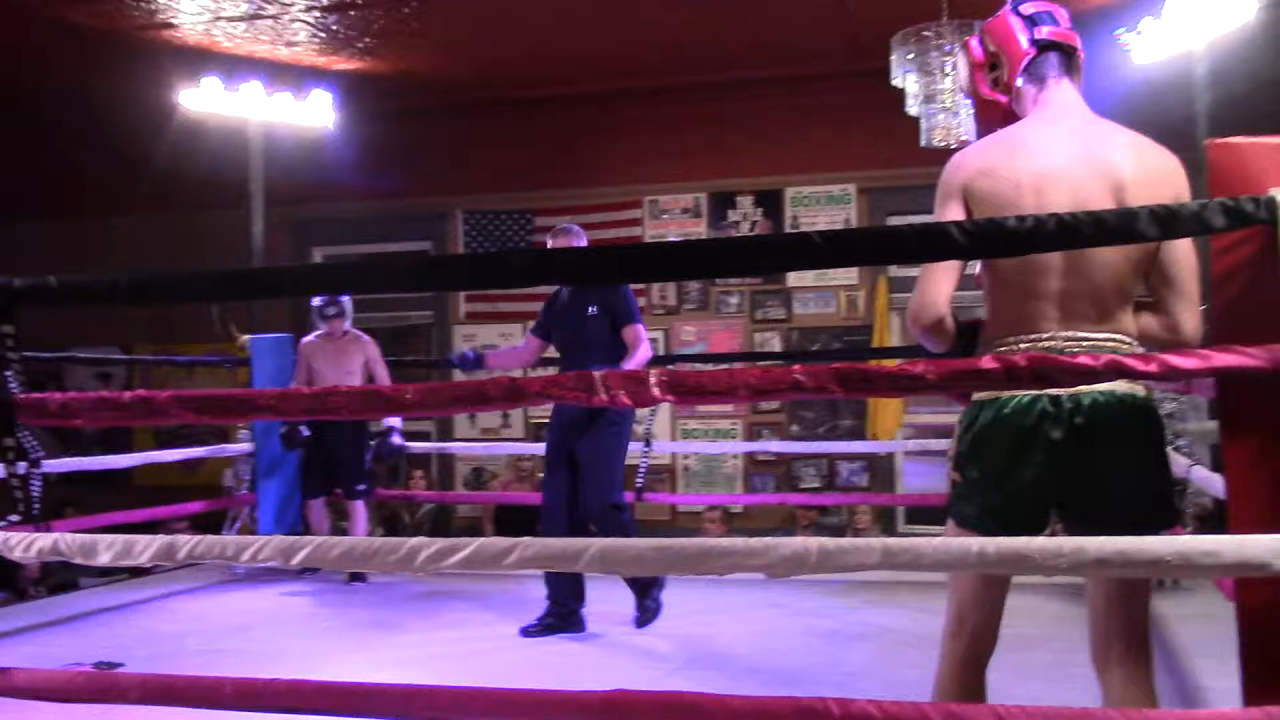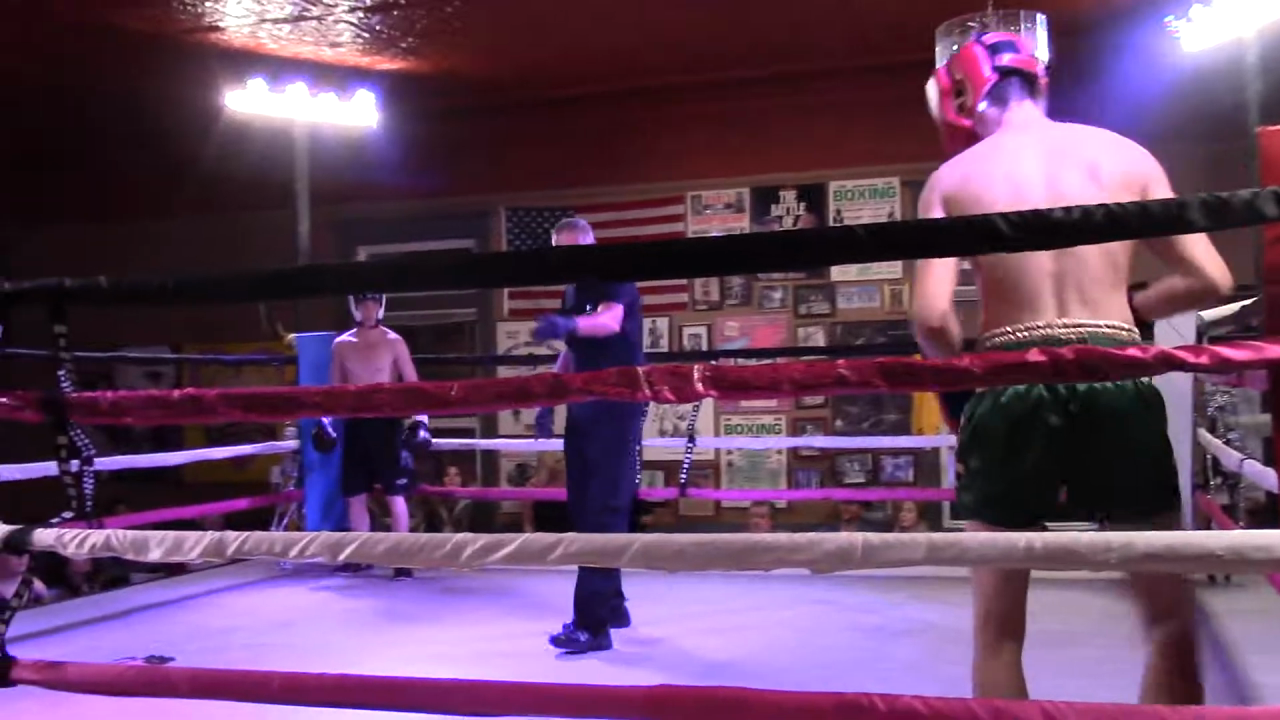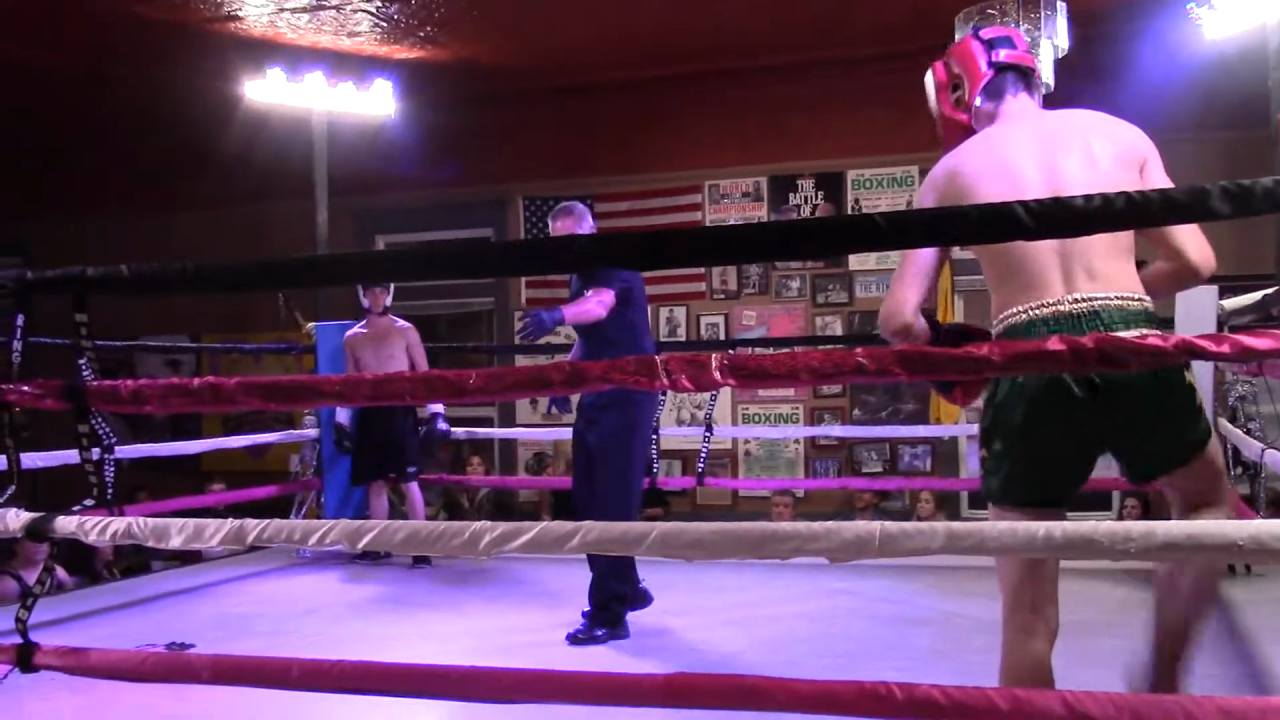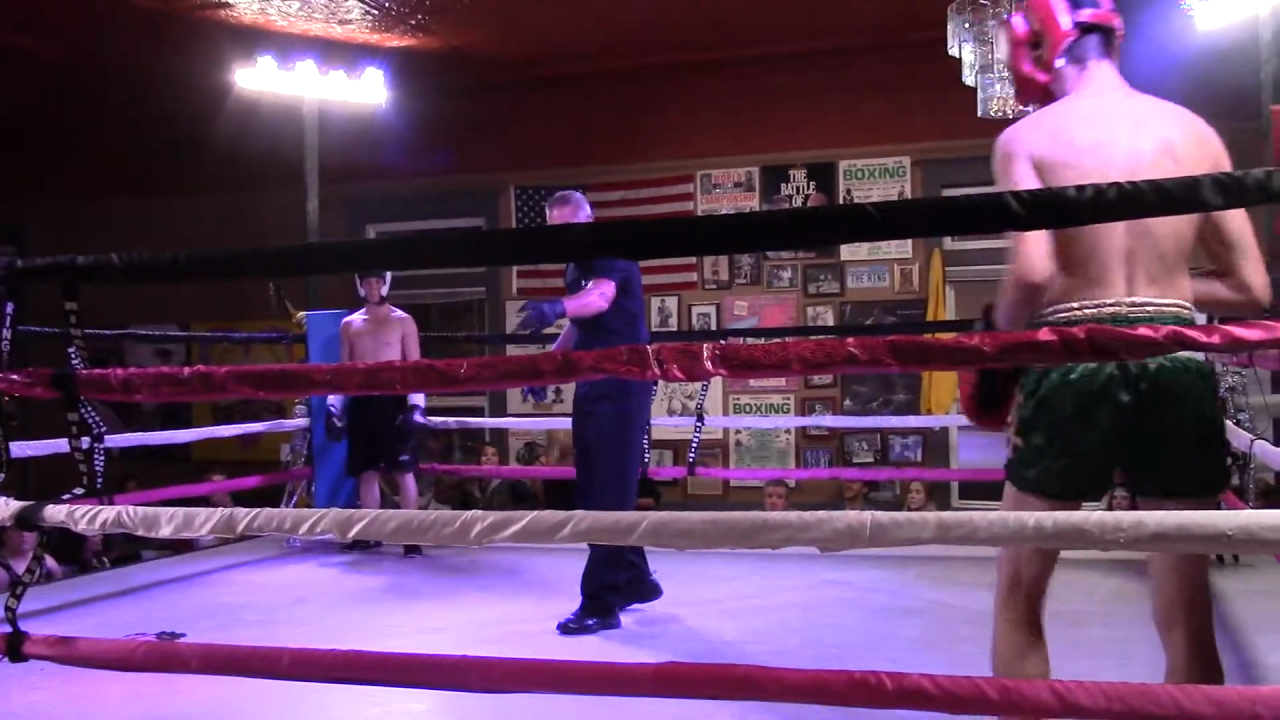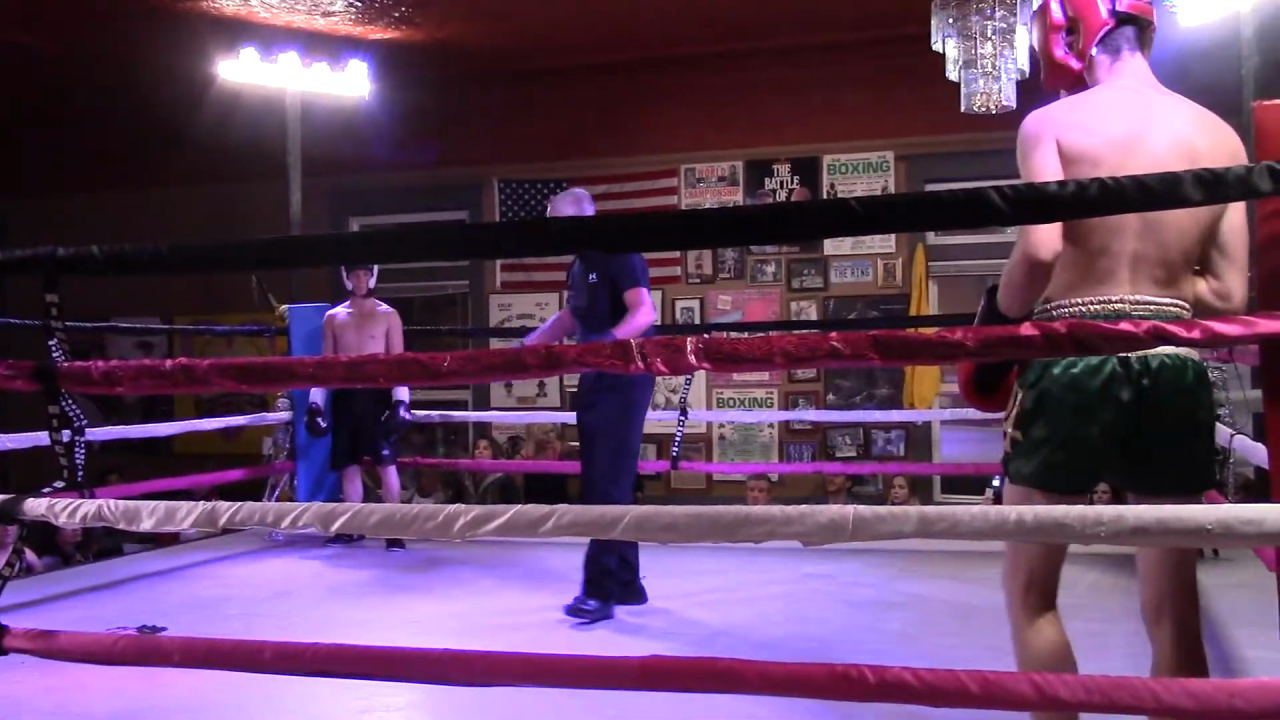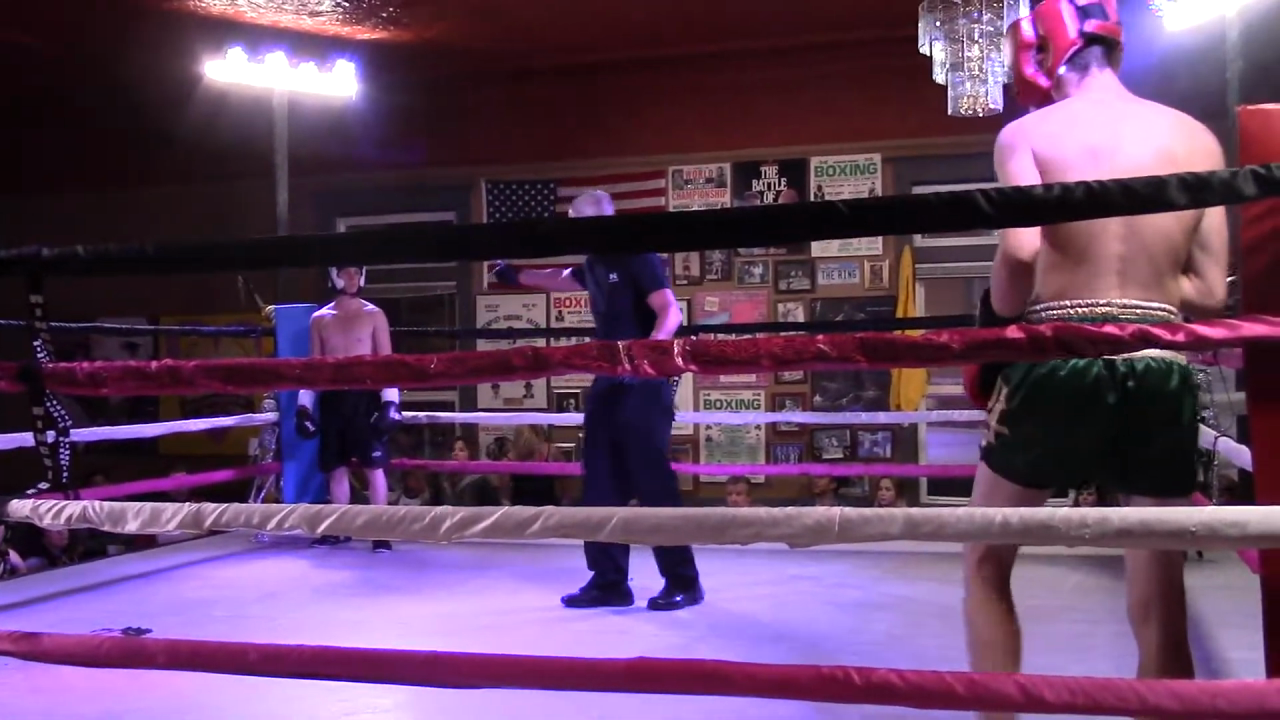
dt=0.4s
person 1, frame 1
left shoulder: (973, 167)
right shoulder: (1157, 166)
left elbow: (928, 315)
right elbow: (1182, 328)
left hip: (1009, 410)
right hip: (1115, 412)
left knee: (968, 639)
right knee: (1123, 652)
person 1, frame 2
left shoulder: (951, 180)
right shoulder: (1126, 155)
left elbow: (931, 317)
right elbow: (1213, 279)
left hip: (1012, 395)
right hip: (1117, 389)
left knee: (998, 632)
right knee: (1172, 621)
person 1, frame 3
left shoulder: (951, 172)
right shoulder: (1122, 136)
left elbow: (898, 318)
right elbow: (1195, 262)
left wrist: (947, 350)
left hip: (1029, 373)
left knee: (1028, 623)
right knee: (1208, 501)
right ankle: (1161, 687)
person 1, frame 4
left shoulder: (1028, 138)
right shoulder: (1199, 134)
left elbow: (1033, 276)
right elbow: (1251, 290)
left wrist: (1002, 341)
left hip: (1072, 373)
right hip: (1177, 373)
left knee: (1017, 593)
right knee: (1186, 617)
person 1, frame 5
left shoulder: (1053, 123)
right shoulder: (1220, 138)
left elbow: (1038, 249)
right elbow: (1228, 294)
left wrist: (1002, 318)
left hip: (1072, 365)
right hip: (1174, 369)
left knee: (1031, 597)
right knee: (1173, 611)
person 1, frame 6
left shoulder: (1031, 133)
right shoulder: (1195, 139)
left elbow: (1021, 252)
right elbow: (1210, 292)
left wrist: (1001, 326)
left hip: (1060, 368)
right hip: (1158, 373)
left knee: (986, 563)
right knee: (1160, 612)
person 2, frame 1
left shoulder: (614, 293)
right shoulder: (556, 303)
left elbow: (641, 346)
right elbow: (528, 352)
left wrist: (621, 375)
right wrist: (481, 359)
left hip: (607, 412)
right hip: (567, 413)
left knee: (599, 503)
right knee: (556, 509)
left ankle: (646, 584)
right ankle: (564, 610)
person 2, frame 2
left shoulder: (615, 284)
right shoulder: (570, 295)
left elbow: (610, 321)
left wrist: (569, 323)
right wrist: (548, 402)
left hip: (617, 407)
right hip: (582, 409)
left knee: (605, 508)
right knee: (582, 508)
left ankle: (594, 623)
right ankle: (610, 607)
person 2, frame 3
left shoulder: (616, 267)
right shoulder: (578, 277)
left elbow: (598, 306)
left wrist: (556, 315)
left hip: (627, 394)
right hip: (596, 395)
left knee: (615, 500)
right knee: (588, 494)
left ankle: (610, 614)
right ankle: (627, 588)
person 2, frame 4
left shoulder: (612, 258)
right shoulder: (573, 268)
left elbow: (599, 299)
left wrist: (556, 307)
left hip: (623, 386)
right hip: (592, 385)
left knee: (610, 491)
right knee: (595, 489)
left ankle: (600, 605)
right ankle: (635, 581)
person 2, frame 5
left shoulder: (619, 257)
right shoulder: (579, 264)
left elbow: (646, 312)
right elbow: (565, 319)
left wrist: (606, 340)
right wrist: (524, 349)
left hip: (624, 378)
right hip: (595, 381)
left knee: (608, 482)
right knee: (599, 481)
left ankle: (601, 589)
right ankle: (622, 581)
person 2, frame 6
left shoulder: (639, 258)
right shoulder: (594, 263)
left elbow: (671, 311)
right elbow: (561, 280)
right wrist: (516, 274)
left hip: (644, 382)
right hip: (609, 381)
left knee: (651, 480)
right knee: (601, 482)
left ankle: (683, 582)
right ankle: (608, 582)
person 3, frame 1
left shoulder: (365, 345)
right shoulder: (308, 345)
left elbow: (386, 388)
right elbow: (299, 386)
left wrist: (392, 427)
right wrist: (291, 419)
left hip: (351, 426)
right hip: (318, 427)
left knee: (355, 498)
right knee: (312, 498)
person 3, frame 2
left shoulder: (394, 343)
right shoulder: (341, 345)
left elbow: (413, 385)
right elbow: (335, 388)
left wrist: (420, 423)
right wrist: (324, 421)
left hip: (386, 425)
right hip: (355, 426)
left knee: (395, 495)
right knee: (355, 495)
person 3, frame 3
left shoulder: (405, 331)
right shoulder: (352, 338)
left elbow: (424, 374)
left wrist: (436, 413)
right wrist: (342, 422)
left hip: (399, 412)
right hip: (368, 414)
left knee: (408, 481)
right knee: (375, 483)
person 3, frame 4
left shoulder: (403, 321)
right shoulder: (349, 324)
left wrist: (416, 406)
right wrist: (333, 405)
left hip: (393, 402)
right hip: (360, 404)
left knee: (403, 470)
right knee: (366, 472)
person 3, frame 5
left shoulder: (388, 315)
right shoulder: (333, 317)
left wrist: (401, 401)
right wrist: (315, 402)
left hip: (376, 395)
right hip: (344, 396)
left knee: (386, 463)
right knee: (348, 466)
person 3, frame 6
left shoulder: (374, 315)
right shoulder: (319, 319)
left wrist: (390, 401)
right wrist: (304, 405)
left hip: (364, 397)
right hip: (331, 398)
left knee: (374, 466)
right knee: (336, 468)
